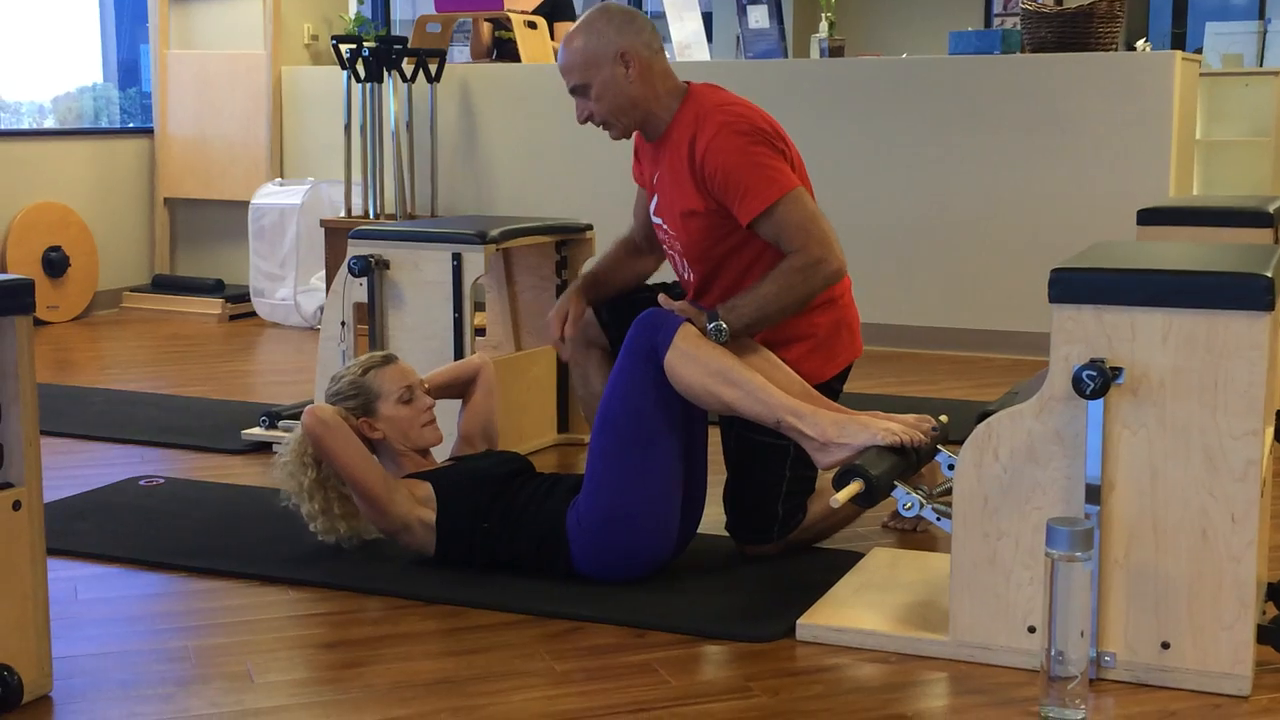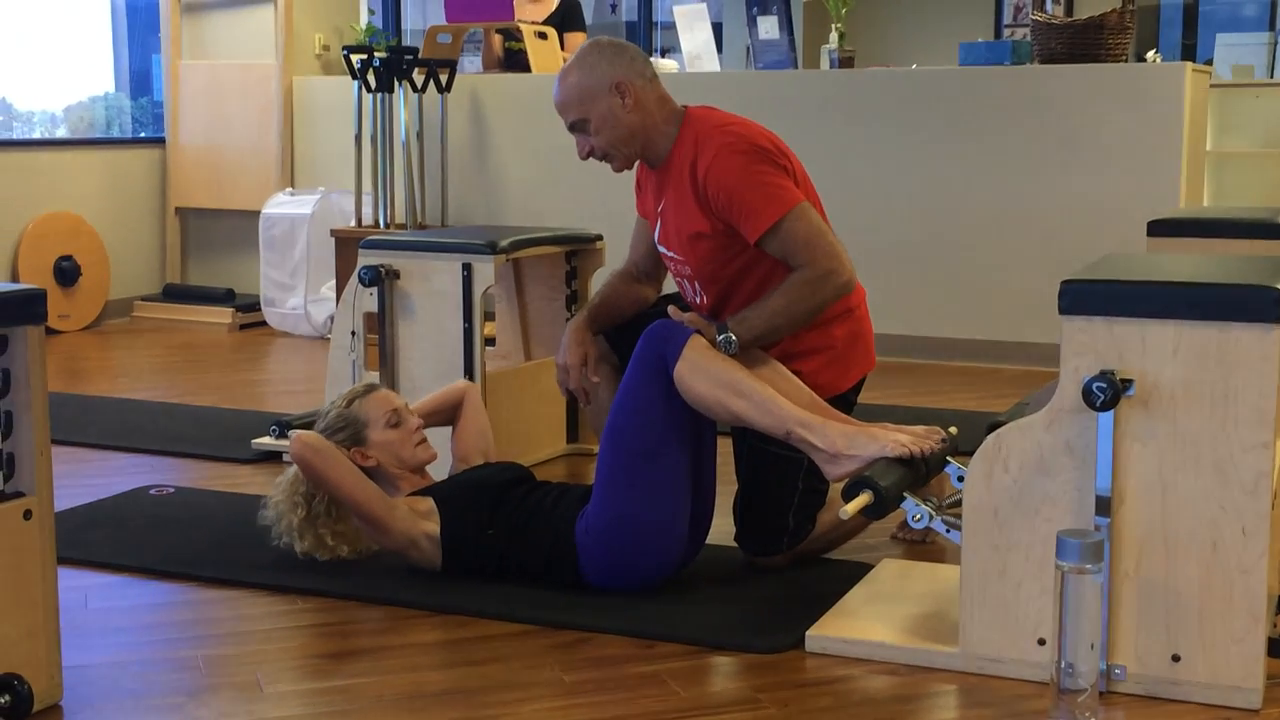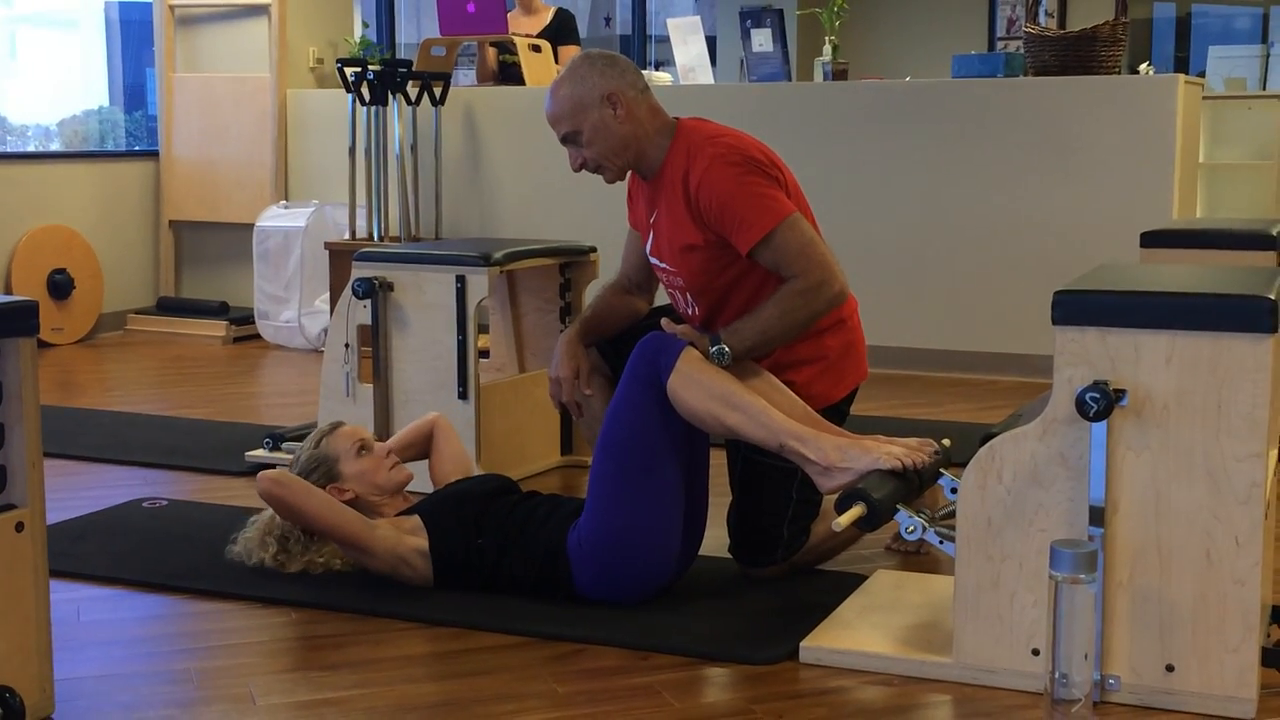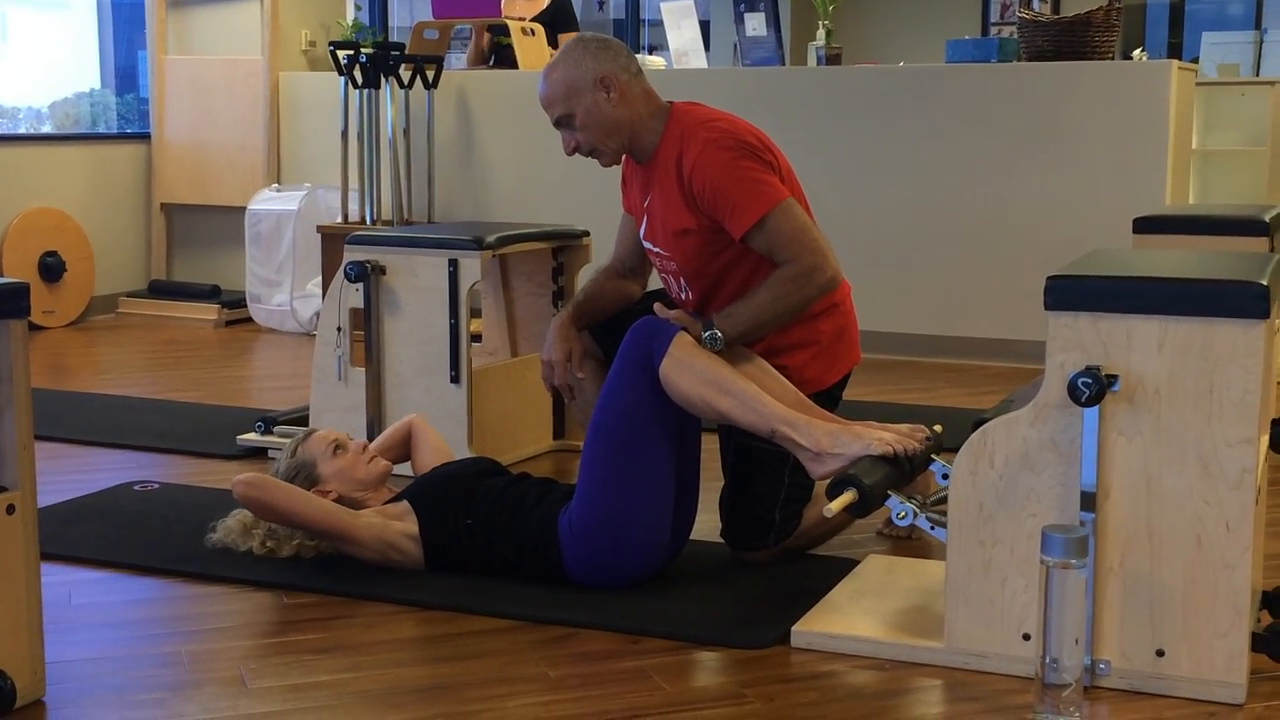
dt=1s
person 1, frame 1
left shoulder: (460, 464)
right shoulder: (400, 508)
left elbow: (480, 367)
right elbow: (316, 419)
left wrist: (413, 384)
right wrist: (381, 400)
left hip: (649, 525)
right hip: (604, 540)
left knee: (693, 330)
right knee: (654, 332)
left ankle: (848, 428)
right ankle: (819, 432)
person 1, frame 2
left shoulder: (463, 483)
right shoulder: (402, 526)
left elbow: (465, 391)
right elbow: (303, 446)
left wrist: (401, 411)
right wrist: (369, 428)
left hip: (655, 535)
right hip: (615, 549)
left knee: (700, 340)
right knee: (664, 341)
left ankle: (849, 440)
right ankle: (828, 444)
person 1, frame 3
left shoulder: (446, 503)
right shoulder: (390, 545)
left elbow: (436, 421)
right elbow: (271, 482)
left wrist: (381, 452)
right wrist: (342, 465)
left hip: (644, 545)
right hip: (607, 561)
left knee: (694, 352)
right knee: (657, 354)
left ankle: (848, 450)
right ankle: (824, 455)
person 1, frame 4
left shoulder: (428, 494)
right shoulder: (378, 532)
left elbow: (414, 421)
right elbow: (246, 484)
left wrist: (373, 458)
right wrist: (328, 470)
left hip: (633, 530)
right hip: (597, 546)
left knee: (692, 334)
right knee: (649, 340)
left ankle: (838, 436)
right ankle: (814, 441)
person 2, frame 1
left shoulder: (726, 135)
right shoulder: (651, 135)
left elbow: (822, 262)
right elbow: (642, 245)
left wrist: (714, 325)
right wrist: (580, 293)
left hip: (790, 344)
right hip: (722, 317)
left knee: (760, 538)
right knee: (589, 325)
person 2, frame 2
left shoulder: (727, 155)
right shoulder: (652, 160)
left elbow: (831, 276)
right elbow: (641, 277)
left wrist: (723, 338)
right wrist: (582, 324)
left hip: (805, 356)
right hip: (732, 333)
left knee: (768, 549)
right knee: (596, 343)
person 2, frame 3
left shoulder: (719, 165)
right shoulder: (644, 173)
left elbow: (823, 286)
right elbow: (632, 289)
left wrist: (716, 349)
right wrist: (575, 336)
left hip: (798, 368)
right hip: (722, 343)
left knee: (763, 558)
right knee: (588, 357)
person 2, frame 4
left shoulder: (712, 150)
right shoulder: (638, 157)
left elbow: (816, 271)
right elbow: (626, 273)
left wrist: (708, 334)
right wrist: (567, 319)
left hip: (790, 352)
right hip: (717, 328)
left knee: (755, 541)
right knee: (578, 341)
